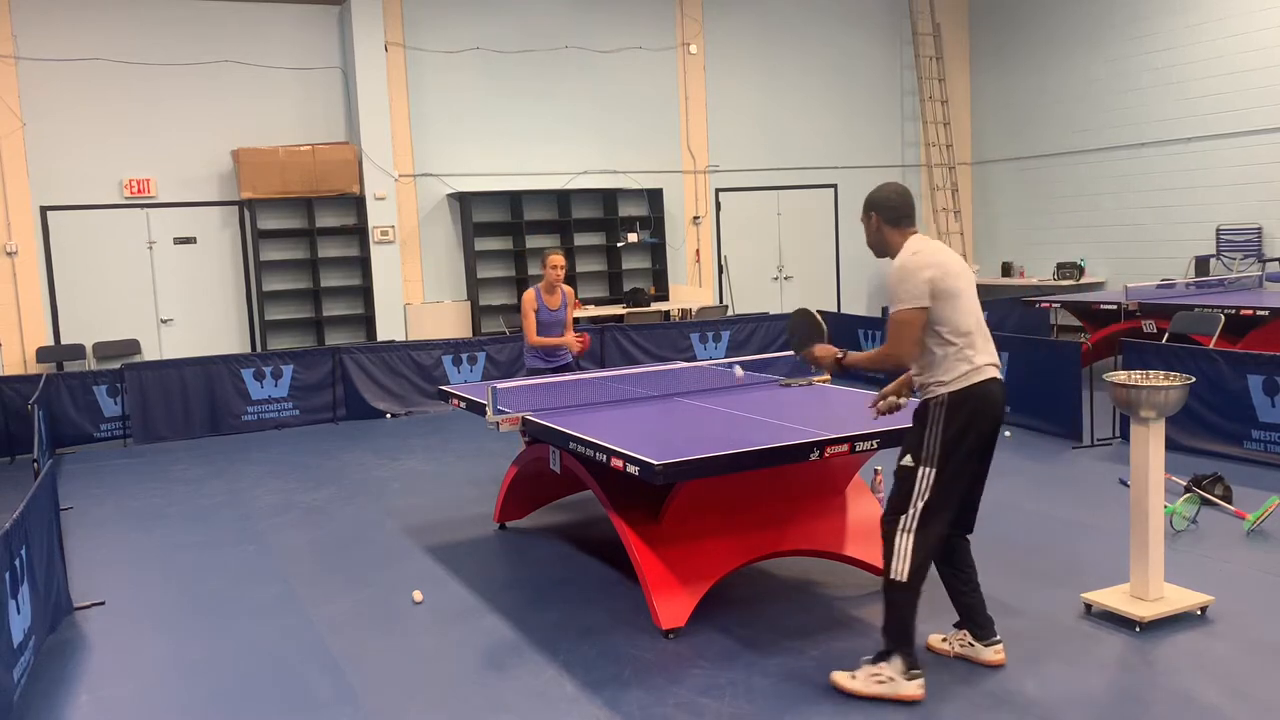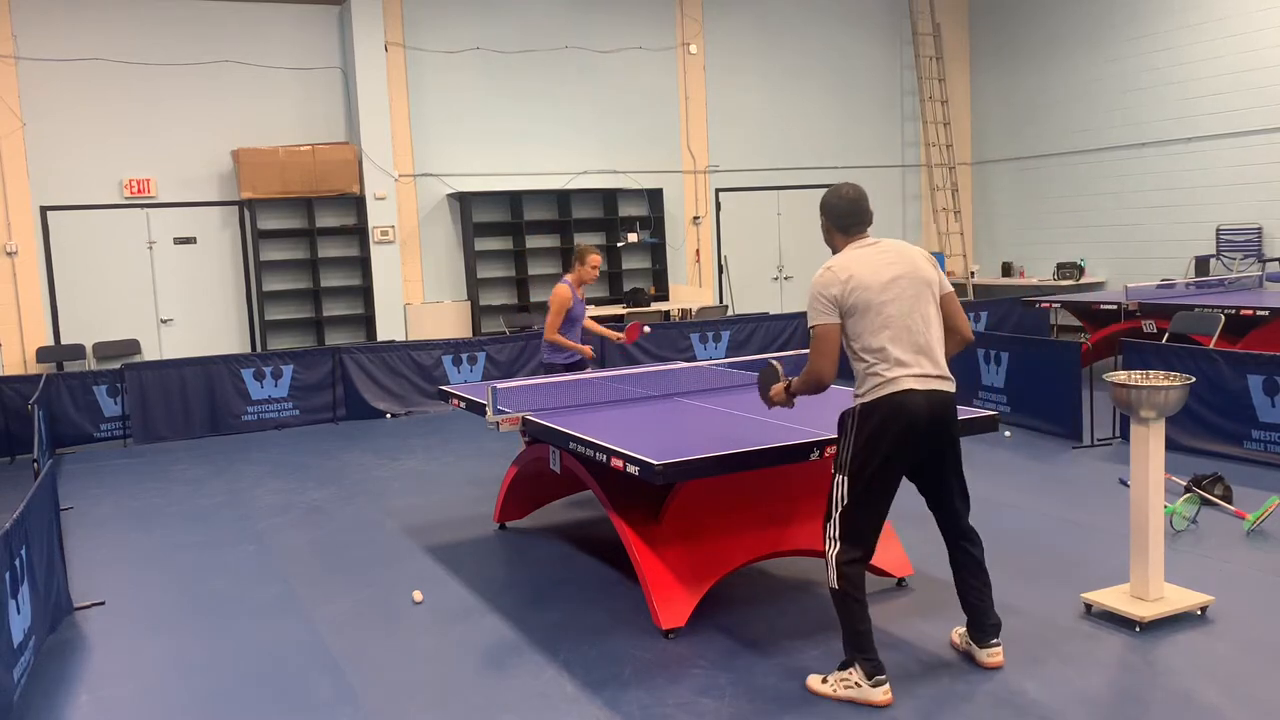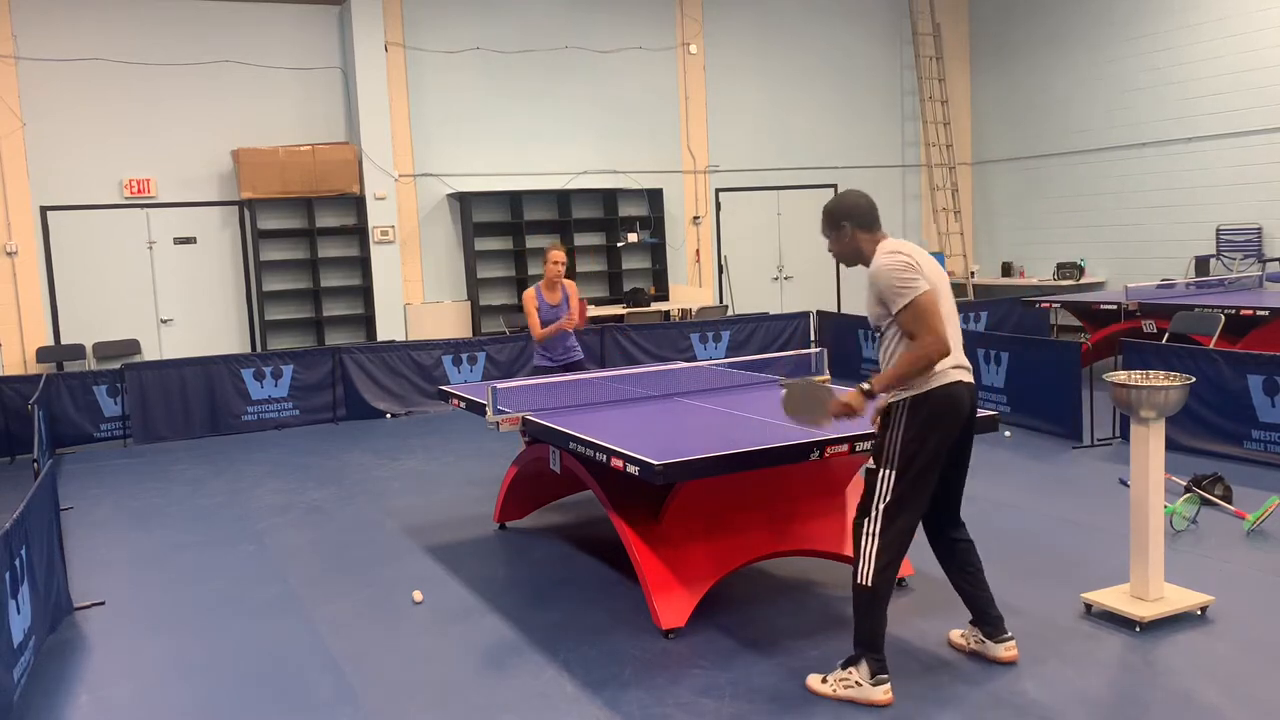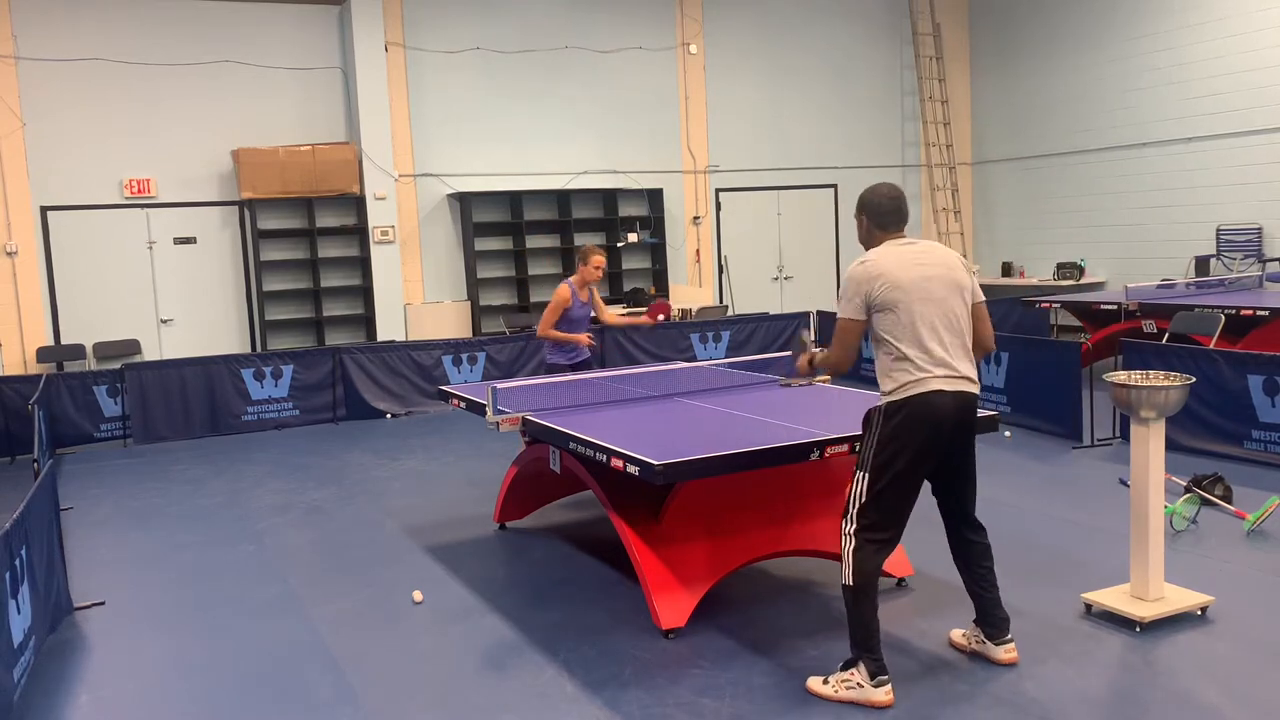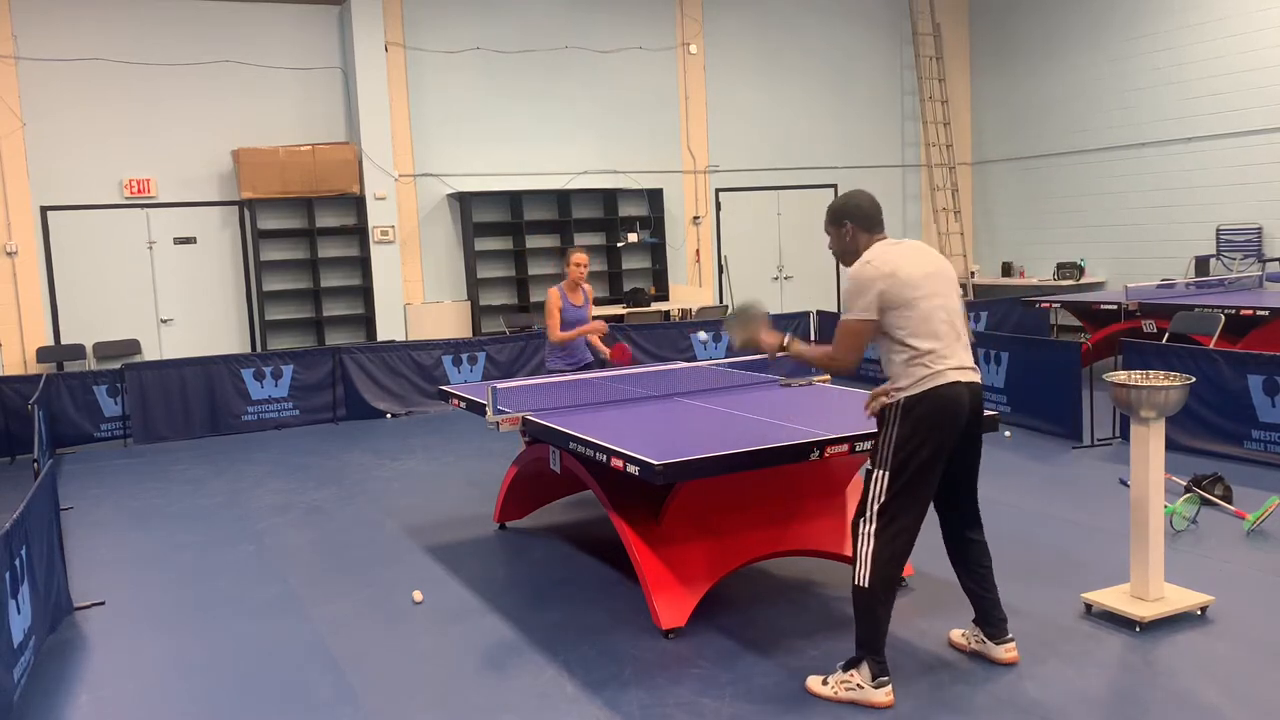
dt=0.5s
person 1, frame 1
left shoulder: (907, 266)
right shoulder: (942, 254)
left elbow: (893, 355)
left wrist: (836, 359)
right wrist: (914, 380)
left hip: (955, 403)
right hip: (987, 391)
left knee: (907, 527)
right knee: (949, 524)
left ankle: (899, 666)
right ankle: (980, 634)
person 1, frame 2
left shoulder: (831, 277)
right shoulder: (918, 257)
left elbow: (823, 374)
right elbow: (962, 333)
left wrist: (788, 390)
left hip: (882, 410)
right hip: (940, 401)
left knee: (845, 540)
right knee: (957, 522)
left ankle: (866, 673)
right ankle: (985, 637)
person 1, frame 3
left shoulder: (889, 265)
right shoulder: (911, 255)
left elbow: (933, 343)
left wrist: (869, 392)
right wrist: (890, 388)
left hip: (924, 405)
right hip: (959, 395)
left knee: (877, 529)
right knee: (944, 521)
left ankle: (869, 671)
right ankle: (992, 632)
person 1, frame 4
left shoulder: (865, 271)
right shoulder: (952, 260)
left elbow: (842, 360)
right elbow: (986, 343)
left wrist: (811, 361)
left hip: (909, 409)
right hip: (963, 402)
left knee: (863, 535)
right knee: (964, 522)
left ankle: (868, 674)
right ankle: (995, 634)
person 1, frame 5
left shoulder: (866, 271)
right shoulder: (931, 254)
left elbow: (841, 359)
left wrist: (784, 344)
left hip: (923, 405)
right hip: (968, 392)
left knee: (878, 534)
right knee: (961, 519)
left ankle: (870, 674)
right ankle: (994, 633)
